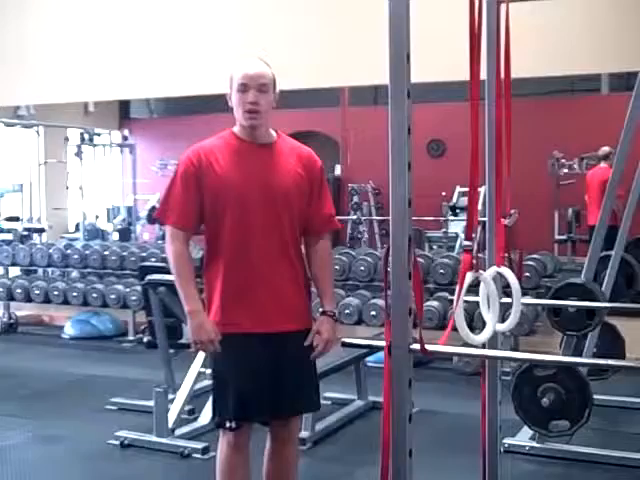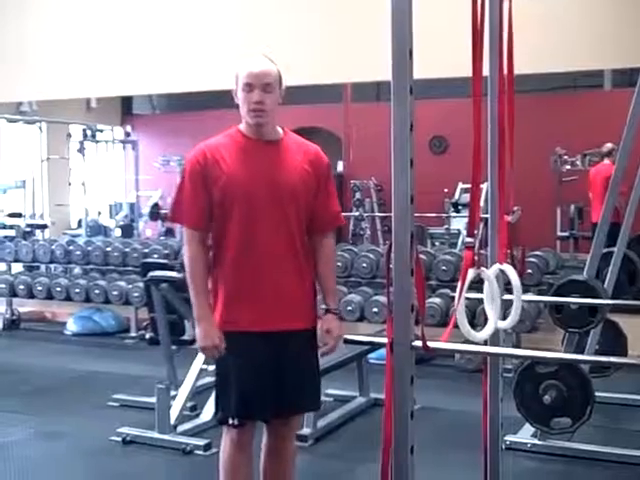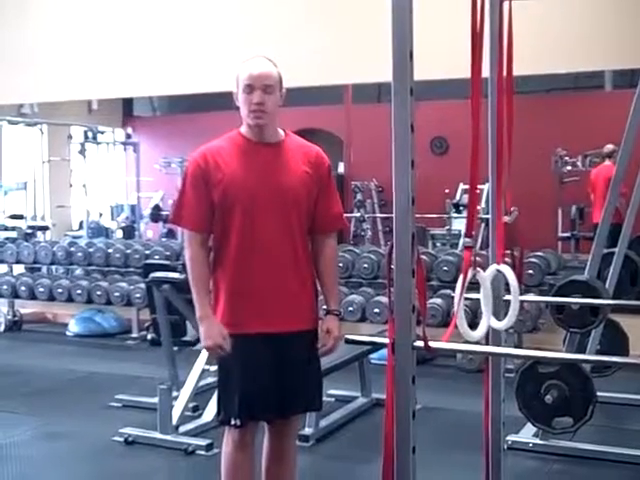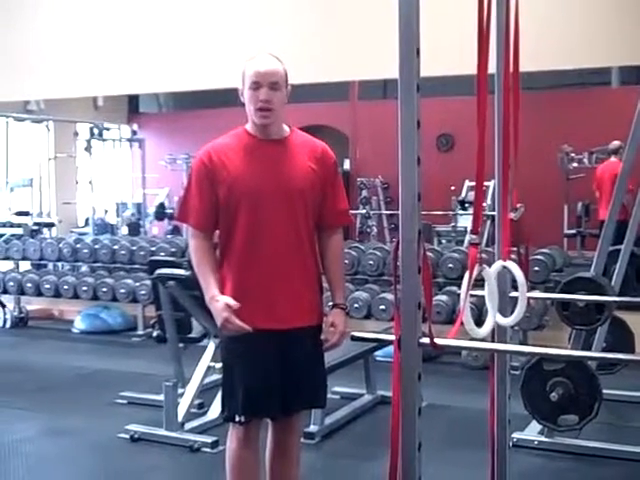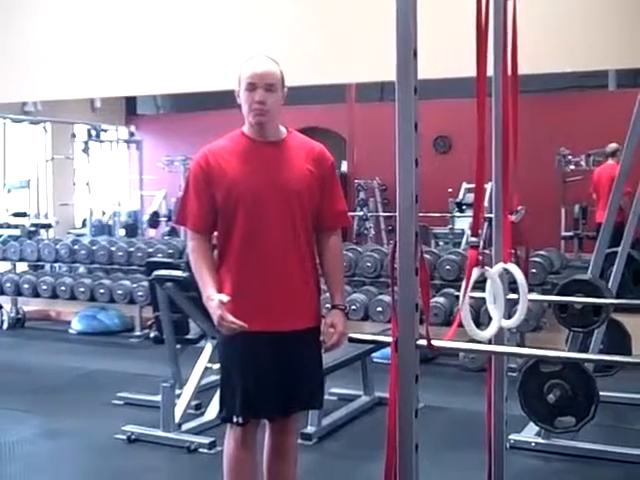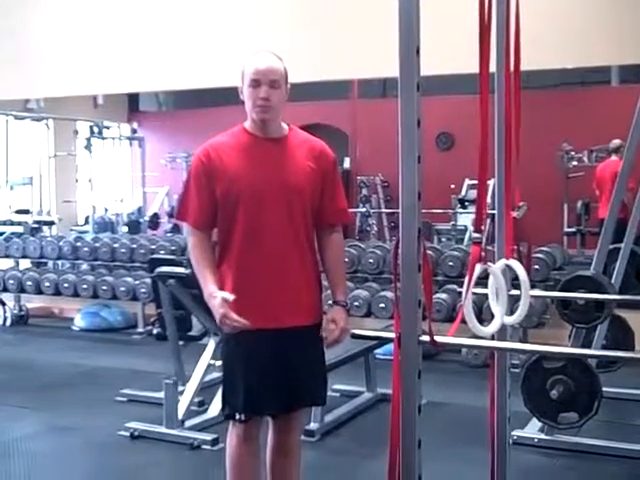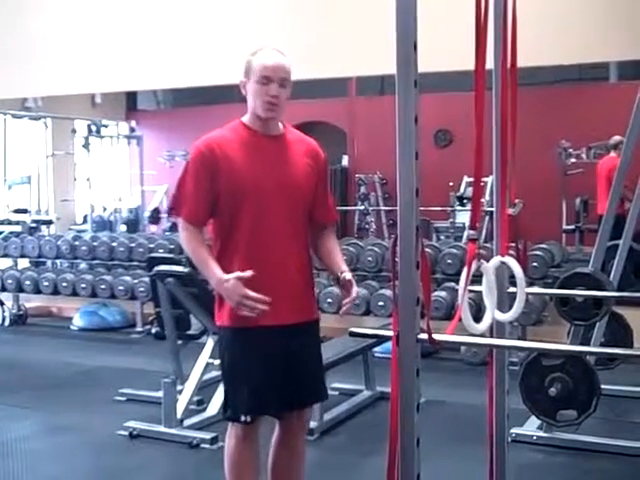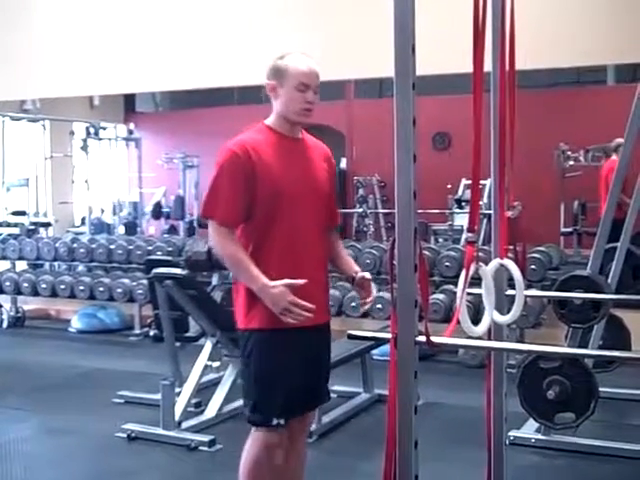
dt=0.5s
person 1, frame 1
left shoulder: (305, 162)
right shoulder: (201, 160)
left elbow: (319, 242)
right elbow: (176, 240)
left wrist: (328, 310)
right wrist: (193, 310)
left hip: (293, 322)
right hip: (232, 324)
left knee: (286, 426)
right knee: (235, 430)
person 1, frame 2
left shoulder: (311, 158)
right shoulder: (207, 158)
left elbow: (323, 240)
right elbow: (194, 243)
left wrist: (331, 308)
right wrist: (203, 316)
left hip: (296, 320)
right hip: (236, 322)
left knee: (285, 425)
right knee: (238, 427)
person 1, frame 3
left shoulder: (313, 160)
right shoulder: (208, 161)
left elbow: (325, 241)
right elbow: (195, 244)
left wrist: (333, 310)
right wrist: (205, 316)
left hip: (298, 321)
right hip: (238, 323)
left knee: (286, 424)
right knee: (240, 428)
person 1, frame 4
left shoulder: (318, 156)
right shoulder: (213, 158)
left elbow: (331, 235)
right elbow: (199, 237)
left wrist: (338, 304)
right wrist: (214, 295)
left hip: (303, 316)
right hip: (245, 318)
left knee: (290, 420)
right knee: (245, 424)
person 1, frame 5
left shoulder: (316, 157)
right shoulder: (211, 160)
left elbow: (329, 236)
right elbow: (197, 238)
left wrist: (338, 305)
right wrist: (210, 295)
left hip: (300, 317)
right hip: (242, 320)
left knee: (287, 421)
right knee: (242, 425)
person 1, frame 6
left shoulder: (317, 154)
right shoulder: (212, 156)
left elbow: (330, 233)
right elbow: (197, 234)
left wrist: (339, 301)
right wrist: (211, 291)
left hip: (302, 315)
right hip: (244, 317)
left knee: (290, 420)
right knee: (245, 422)
person 1, frame 7
left shoulder: (310, 152)
right shoulder: (212, 150)
left elbow: (321, 227)
right elbow: (188, 228)
left wrist: (340, 271)
right wrist: (219, 279)
left hip: (300, 312)
right hip: (244, 315)
left knee: (297, 417)
right knee: (244, 423)
person 1, frame 8
left shoulder: (321, 154)
right shoulder: (242, 152)
right elbow: (220, 234)
left wrist: (354, 273)
right wrist: (264, 288)
left hip: (314, 314)
right hip: (268, 317)
left knee: (300, 422)
right knee: (269, 429)
